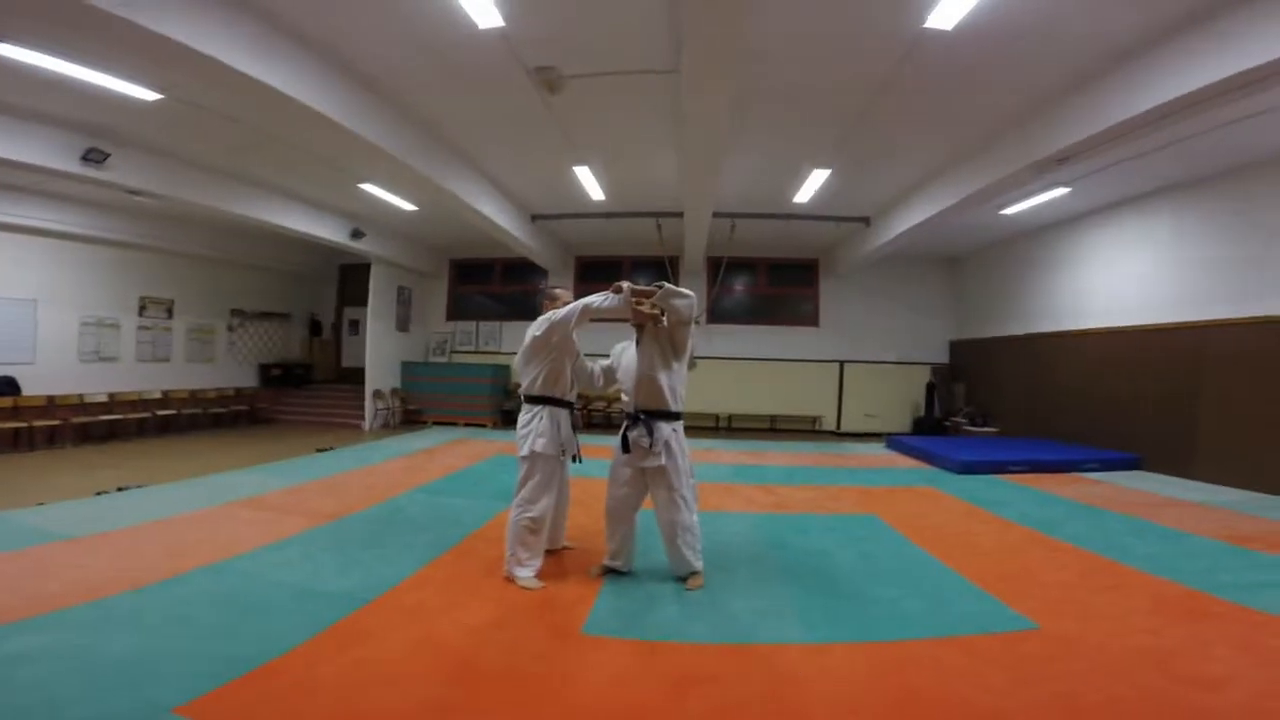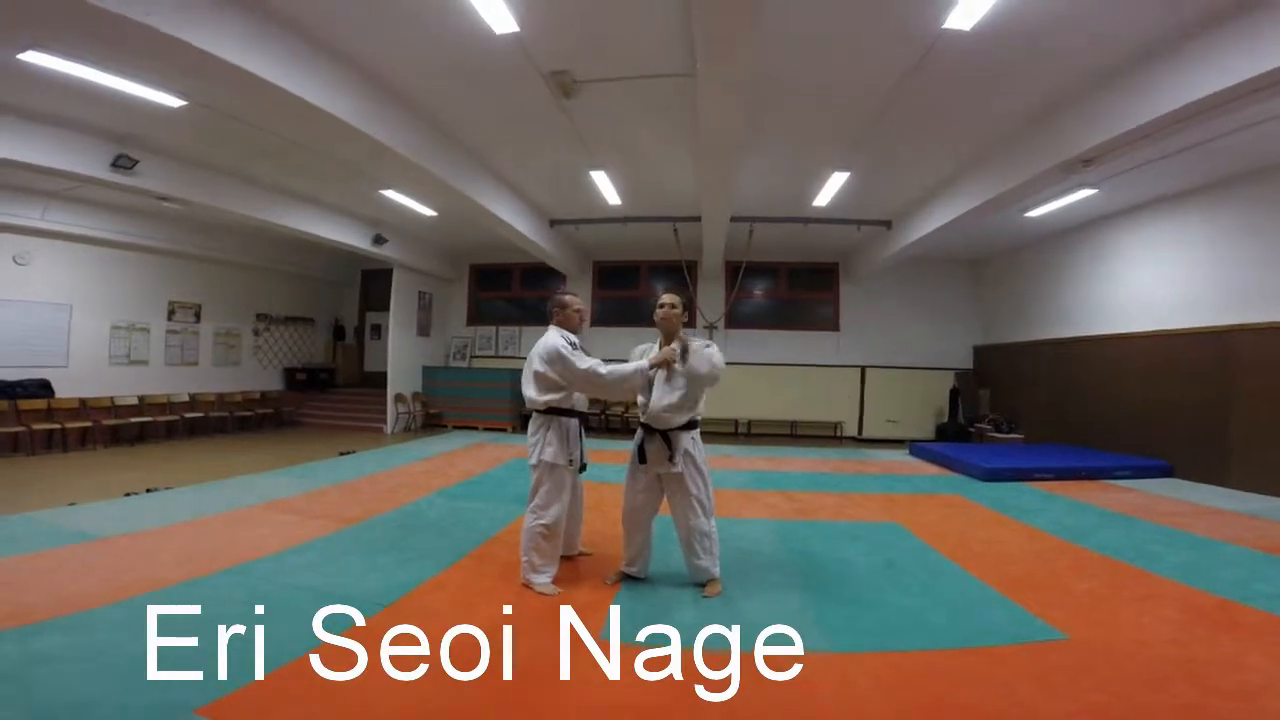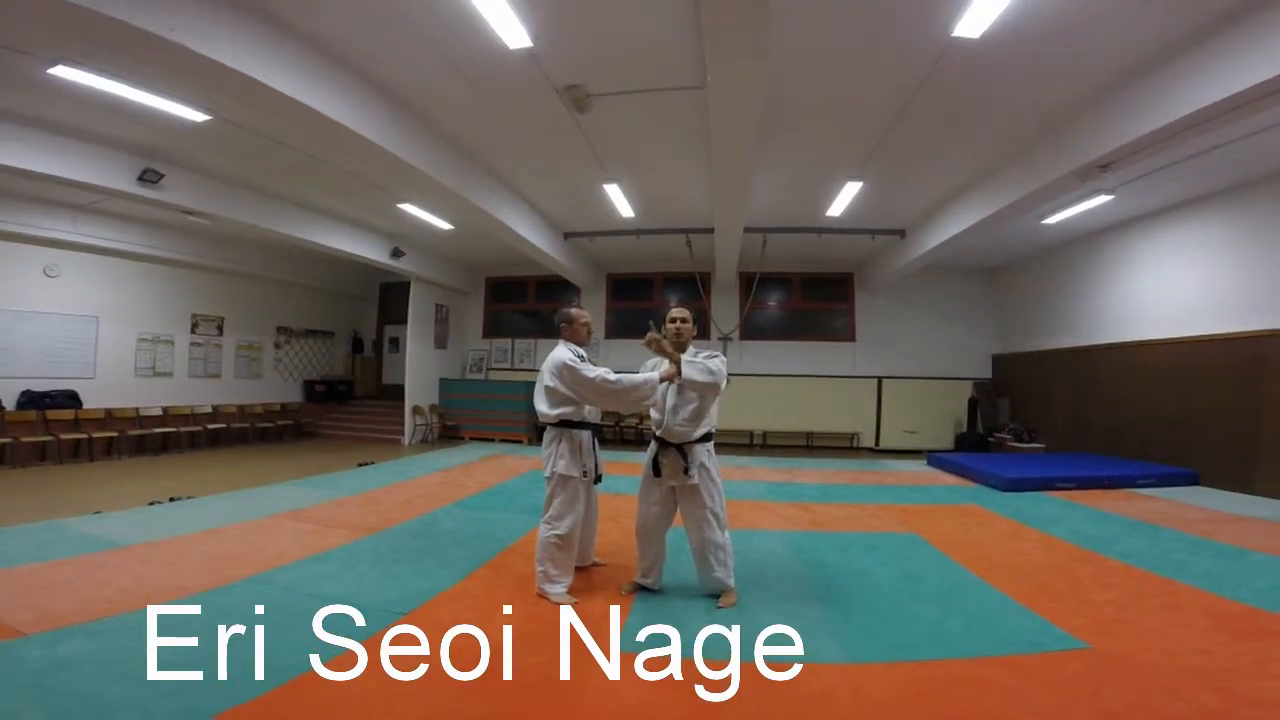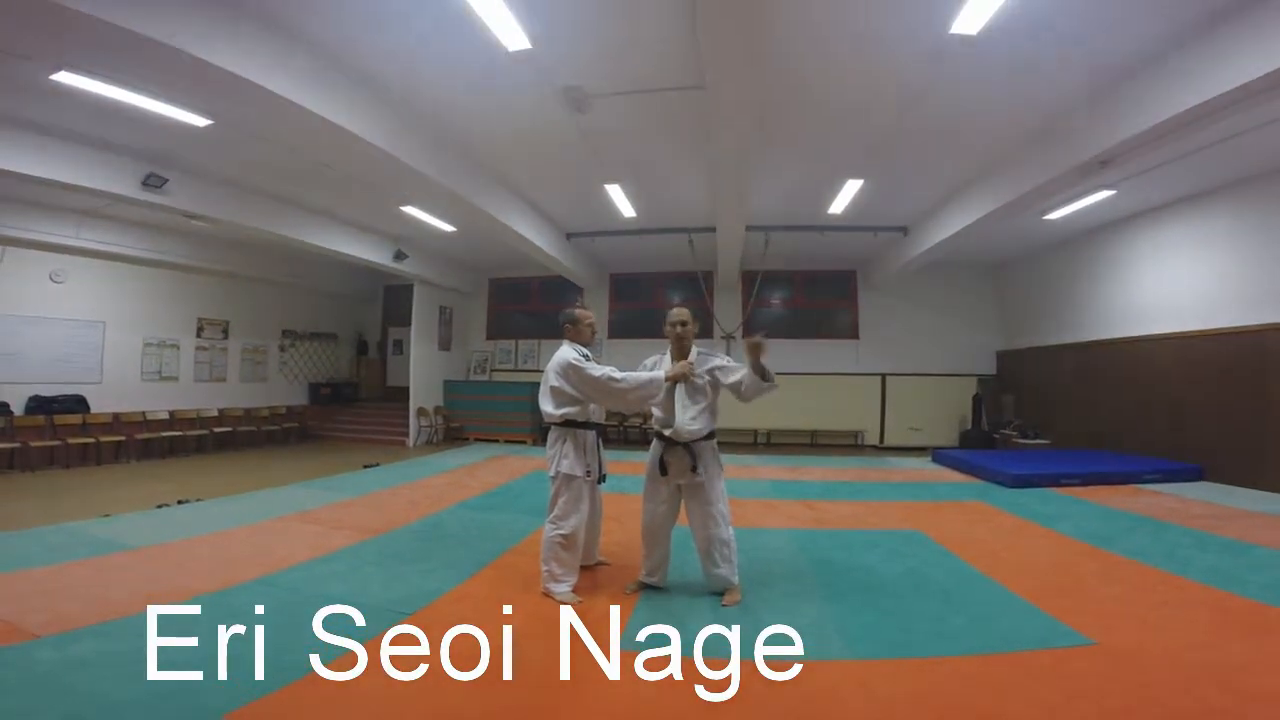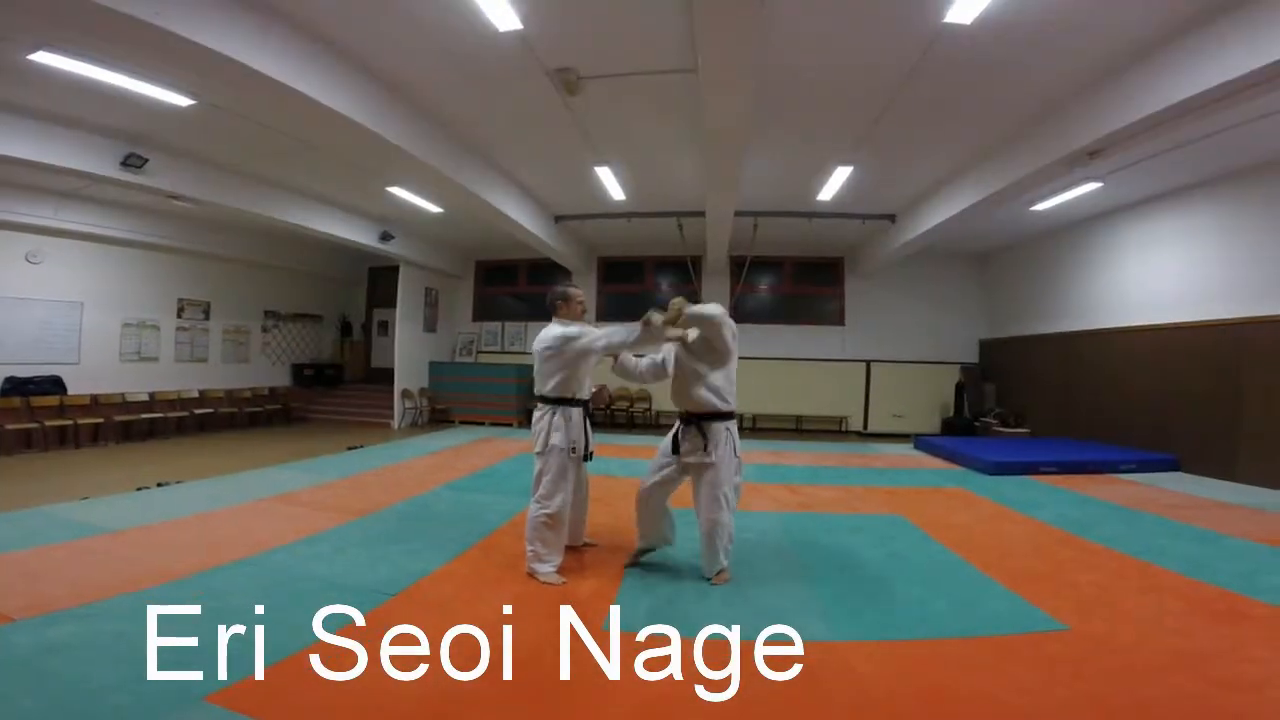
dt=1s
person 1, frame 1
left shoulder: (557, 337)
right shoulder: (546, 328)
left elbow: (581, 373)
right elbow: (583, 309)
right wrist: (626, 302)
left hip: (555, 420)
right hip: (541, 422)
left knee: (556, 489)
right knee: (534, 496)
left ankle: (550, 541)
right ankle: (519, 567)
person 1, frame 2
left shoulder: (563, 343)
right shoulder: (554, 346)
left elbow: (584, 380)
right elbow: (598, 376)
right wrist: (650, 364)
left hip: (565, 429)
right hip: (552, 431)
left knee: (570, 495)
right knee: (547, 504)
left ankle: (566, 546)
right ankle: (536, 573)
person 1, frame 3
left shoulder: (574, 357)
right shoulder: (564, 360)
left elbow: (595, 392)
right elbow: (609, 385)
right wrist: (661, 376)
left hip: (580, 441)
right hip: (566, 444)
left knee: (585, 507)
right knee: (562, 515)
left ankle: (580, 557)
right ankle: (551, 583)
person 1, frame 4
left shoulder: (577, 358)
right shoulder: (568, 360)
left elbow: (602, 391)
right elbow: (615, 383)
right wrist: (667, 375)
left hip: (583, 441)
right hip: (570, 444)
left knee: (589, 506)
right knee: (566, 514)
left ankle: (585, 556)
right ankle: (556, 582)
person 1, frame 5
left shoulder: (567, 336)
right shoulder: (557, 337)
right elbow: (604, 339)
left wrist: (591, 390)
right wrist: (648, 329)
left hip: (572, 418)
right hip: (557, 423)
left knee: (575, 486)
right knee: (552, 495)
left ankle: (572, 537)
right ankle: (541, 563)
person 2, frame 1
left shoulder: (672, 338)
right shoulder: (623, 351)
left elbow: (685, 302)
right elbow: (597, 377)
left wrist: (636, 290)
left hip: (664, 435)
right hip: (632, 434)
left knee: (676, 506)
right knee: (619, 504)
left ankle: (691, 567)
right ankle: (617, 561)
person 2, frame 2
left shoulder: (697, 348)
right shoulder: (642, 352)
left elbow: (713, 371)
left wrist: (682, 341)
left hip: (682, 443)
right hip: (647, 441)
left knee: (695, 513)
right knee: (636, 511)
left ankle: (709, 574)
right ankle: (633, 567)
person 2, frame 3
left shoulder: (707, 362)
right shoulder: (652, 366)
left elbow: (713, 379)
left wrist: (671, 355)
left hip: (695, 455)
right hip: (660, 454)
left knee: (708, 526)
right knee: (649, 523)
left ankle: (724, 585)
right ankle: (647, 578)
person 2, frame 4
left shoulder: (712, 363)
right shoulder: (652, 365)
left elbow: (751, 388)
left wrist: (755, 362)
left hip: (701, 454)
right hip: (663, 452)
left knee: (712, 523)
right knee: (654, 520)
left ankle: (727, 582)
right ankle: (652, 577)
person 2, frame 5
left shoulder: (715, 340)
right shoulder: (673, 348)
left elbow: (715, 316)
right elbow: (643, 371)
left wrist: (681, 316)
right wrist: (616, 356)
left hip: (716, 434)
right hip: (684, 431)
left knee: (715, 507)
right knee: (651, 490)
left ankle: (718, 565)
right ankle: (653, 540)
